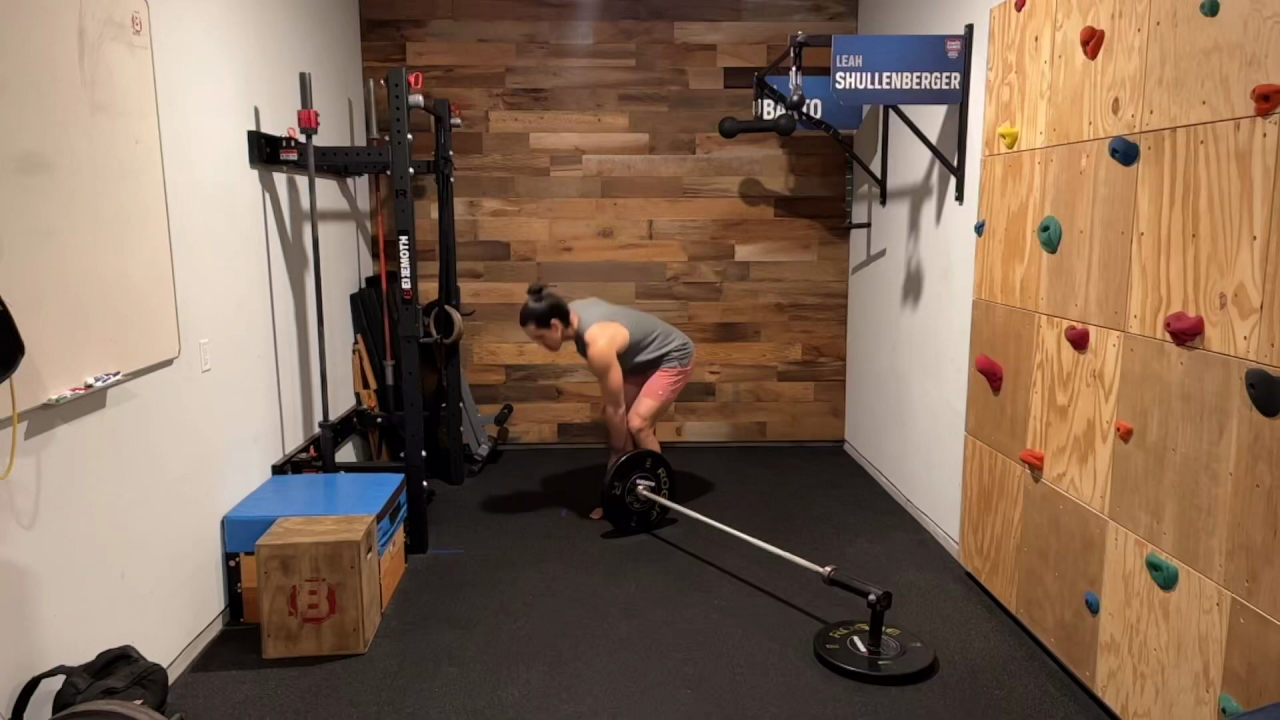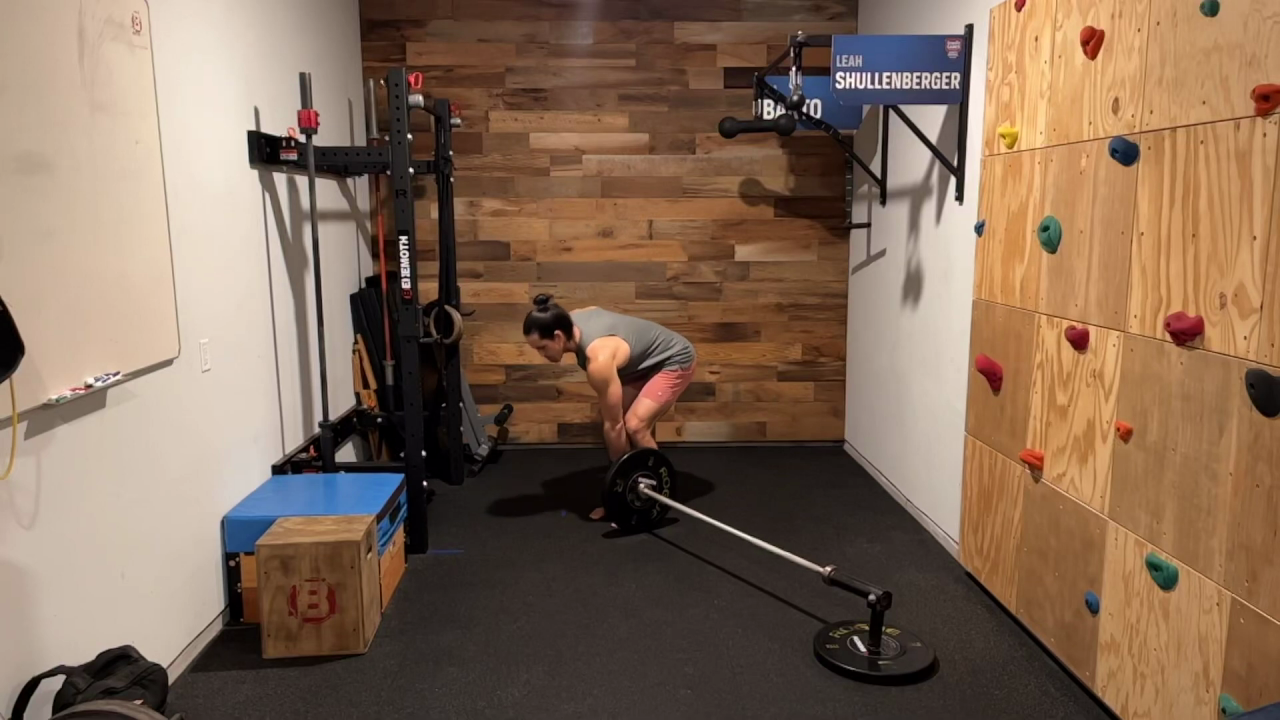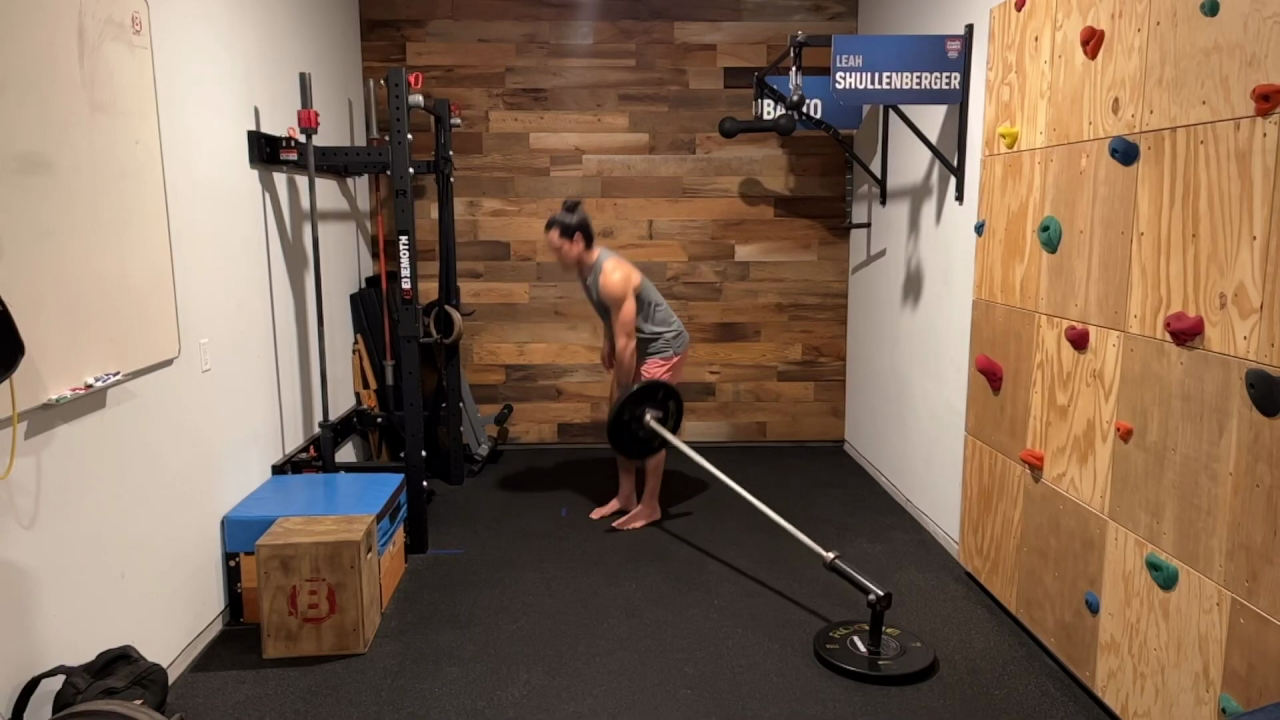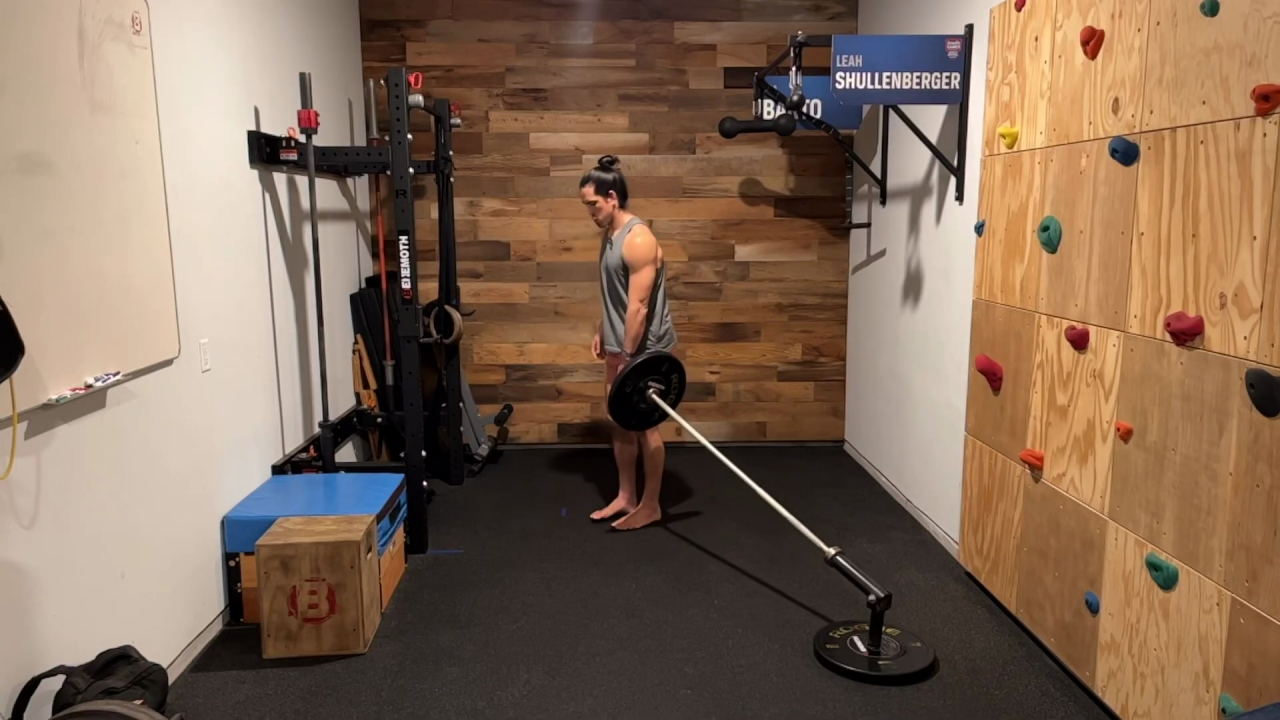
dt=0.5s
person 1, frame 1
left shoulder: (598, 345)
right shoulder: (573, 311)
left elbow: (616, 408)
left wrist: (618, 454)
left hip: (674, 357)
right hip: (647, 356)
left knee: (638, 423)
right knee: (612, 418)
person 1, frame 2
left shoulder: (599, 359)
right shoulder: (573, 320)
left elbow: (613, 426)
left hip: (675, 361)
right hip: (647, 358)
left knee: (635, 424)
right knee: (615, 417)
person 1, frame 3
left shoulder: (612, 275)
right shoulder: (586, 267)
left elbow: (626, 340)
left wrist: (626, 391)
right wrist: (607, 348)
left hip: (663, 346)
right hip: (635, 347)
left ankle: (649, 506)
right ankle: (625, 496)
person 1, frame 4
left shoulder: (638, 240)
right shoulder: (610, 234)
left elbow: (639, 307)
left wrist: (630, 359)
right wrist: (601, 333)
left hip: (644, 350)
right hip: (619, 347)
left knee: (643, 426)
right knee: (620, 424)
left ankle: (650, 505)
right ankle: (626, 496)
